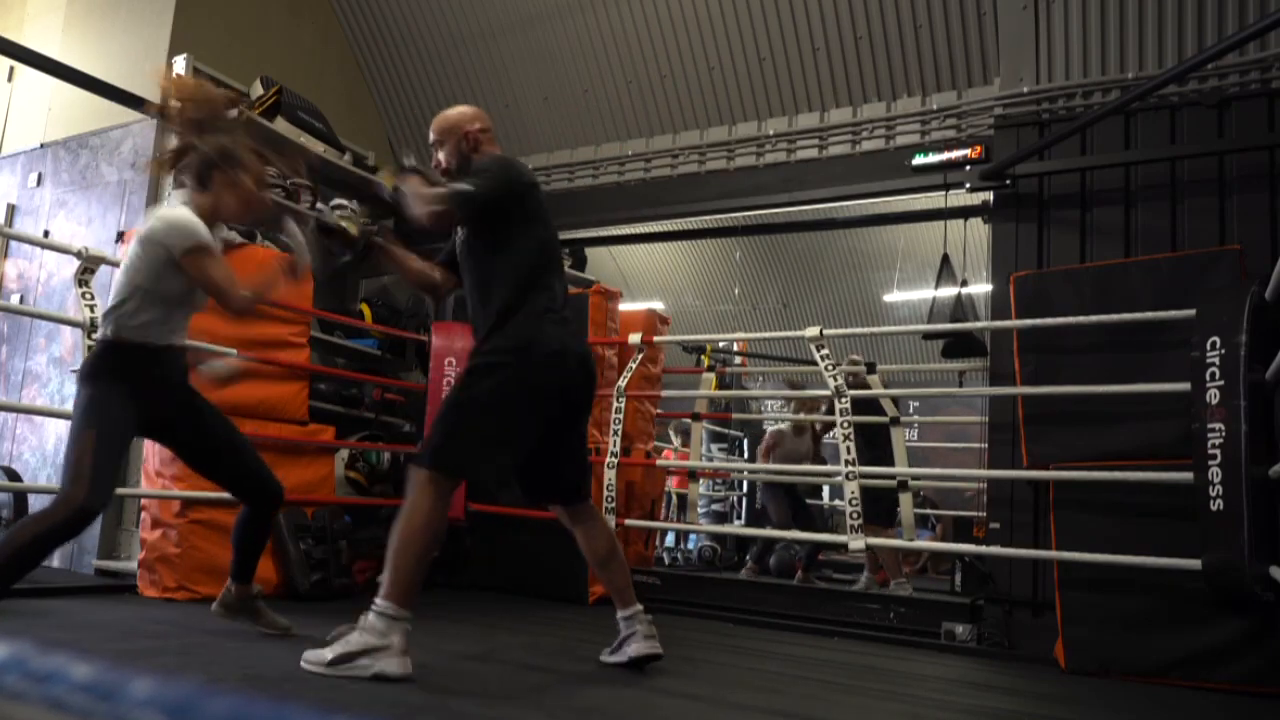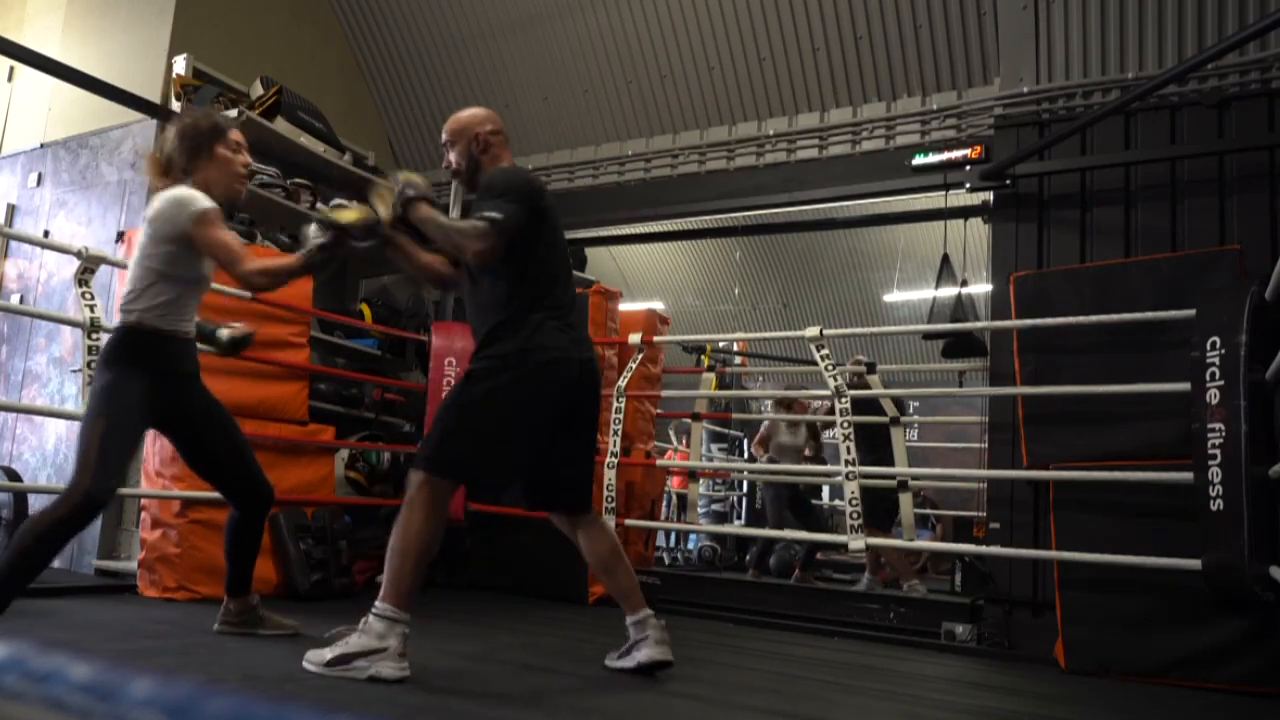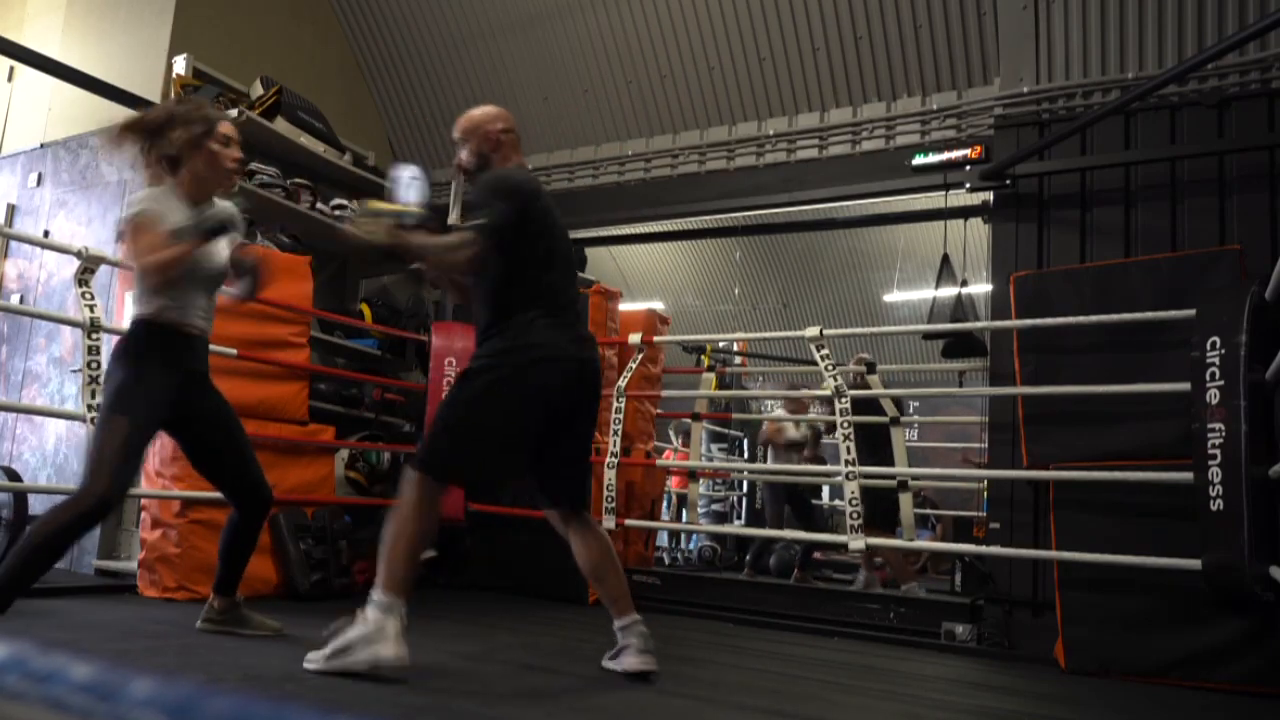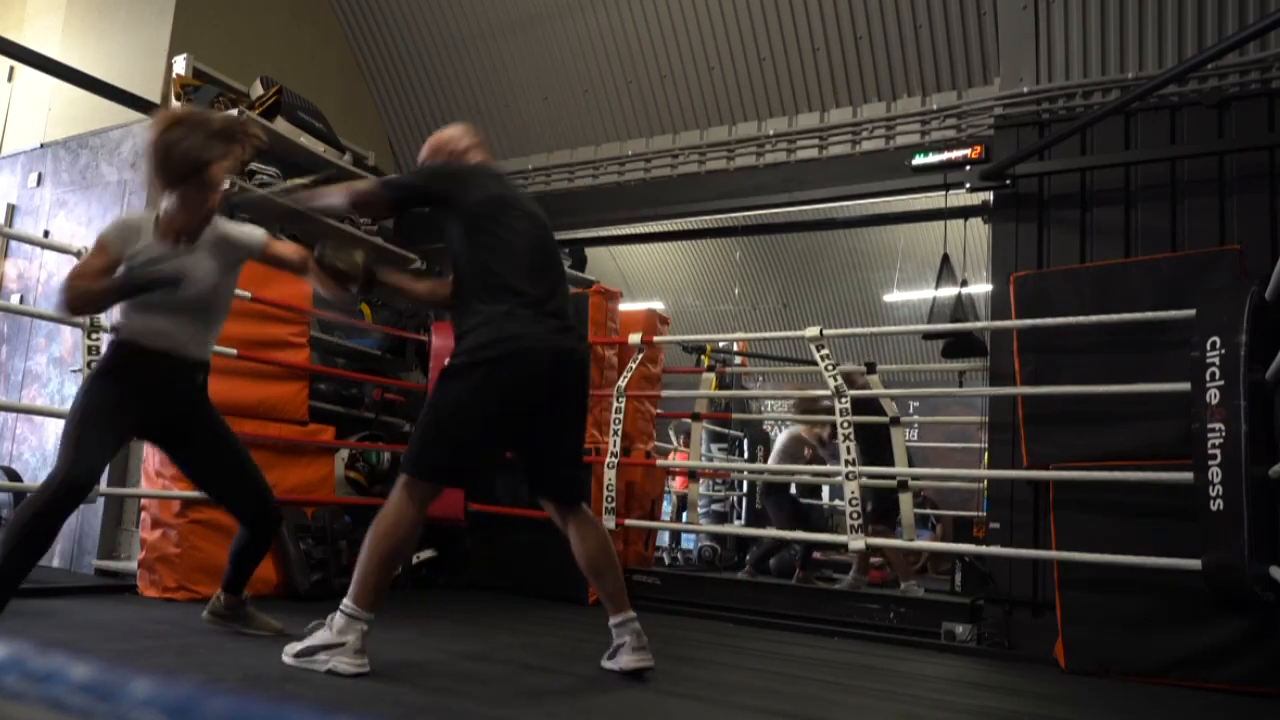
dt=0.3s
person 1, frame 1
left shoulder: (502, 172)
right shoulder: (483, 215)
left elbow: (431, 211)
right elbow: (438, 282)
left wrist: (408, 188)
right wrist: (378, 240)
left hip: (521, 358)
right hip: (565, 362)
left knee: (430, 478)
right knee: (571, 502)
left ankle: (382, 636)
right ankle: (636, 628)
person 1, frame 2
left shoulder: (510, 184)
right shoulder: (516, 196)
left elbow: (476, 247)
right elbow: (449, 276)
left wrist: (416, 209)
right wrist: (391, 234)
left hip: (521, 362)
right hip: (571, 367)
left knee: (429, 482)
right knee: (572, 510)
left ankle: (381, 639)
right ankle: (646, 632)
person 1, frame 3
left shoulder: (505, 185)
right shoulder: (530, 197)
left elbow: (464, 254)
right elbow: (469, 284)
left wrist: (398, 238)
right wrist: (411, 234)
left hip: (518, 361)
right hip: (574, 365)
left knee: (424, 479)
right knee: (567, 509)
left ankle: (381, 627)
right ankle: (633, 639)
person 1, frame 4
left shoulder: (459, 178)
right shoulder: (517, 208)
left elbow: (359, 198)
right elbow: (447, 293)
left wrist: (308, 200)
right wrist: (370, 273)
left hip: (501, 356)
right hip: (562, 359)
left knee: (415, 485)
right knee: (565, 505)
left ankle: (345, 635)
right ankle: (629, 637)
person 2, frame 1
left shoulder: (193, 224)
right shoulder: (179, 225)
right elbow: (237, 303)
right wrist: (291, 262)
left hip: (167, 384)
right hip: (118, 379)
left knee: (265, 491)
right knee: (78, 507)
left ankle: (240, 596)
person 2, frame 2
left shoulder: (203, 214)
right shoulder: (182, 203)
right elbow: (248, 272)
left wrist: (213, 332)
right wrist: (317, 252)
left hip: (179, 373)
right hip: (133, 365)
left knee: (255, 494)
right knee: (88, 495)
left ankle: (240, 607)
person 2, frame 3
left shoulder: (223, 214)
right shoulder: (149, 203)
left elbow: (250, 280)
right elbow: (156, 273)
left wrist: (243, 265)
right wrist: (204, 231)
left hip: (192, 371)
right hip: (147, 361)
left knee: (255, 497)
right knee: (99, 496)
left ankle: (223, 604)
person 2, frame 4
left shoulder: (233, 238)
right shoulder: (128, 228)
left elbow: (305, 261)
right elbow: (71, 299)
right wrist: (132, 285)
left hip: (184, 398)
right hip: (118, 379)
left knee: (264, 515)
right knee: (69, 484)
left ankle: (228, 602)
person 3, frame 1
left shoulder: (853, 393)
left hip: (877, 468)
right hip: (890, 467)
left knee: (875, 527)
right knee: (875, 525)
left ankle: (899, 585)
right ankle: (869, 579)
person 3, frame 2
left shoulder: (854, 394)
right shoulder: (887, 395)
left elbow: (828, 417)
left hip: (878, 470)
right hip: (893, 469)
left knee: (875, 530)
right knee: (876, 529)
left ankle: (912, 584)
right ankle: (871, 581)
person 3, frame 3
left shoulder: (856, 395)
right shoulder: (888, 396)
right hip: (891, 469)
left knee: (876, 532)
right knee: (874, 528)
left ankle: (910, 587)
right ankle: (867, 577)
person 3, frame 4
left shoulder: (857, 401)
right shoulder: (876, 401)
left knee: (878, 531)
right knee: (866, 526)
left ankle: (909, 586)
right ankle: (857, 577)
person 4, frame 1
left shoulder: (810, 433)
right shoulder: (779, 432)
left elbow: (812, 460)
right elbow: (762, 455)
left hip: (791, 489)
right hip: (772, 487)
left knee: (816, 533)
right knee: (783, 525)
left ankle: (804, 573)
right ankle: (752, 567)
person 4, frame 2
left shoulder: (807, 426)
right shoulder: (775, 423)
left elbow: (816, 455)
right elbow: (755, 446)
left wrist: (815, 434)
right wrist: (765, 458)
left hip: (794, 485)
right hip: (775, 483)
left knee: (817, 528)
right knee: (776, 527)
left ankle: (801, 573)
right ankle: (754, 572)
person 4, frame 3
left shoulder: (805, 425)
right shoulder: (780, 417)
left elbow: (808, 458)
right elbow: (764, 438)
left wrist: (815, 441)
right wrist: (793, 443)
left hip: (795, 482)
right hip: (776, 480)
left knee: (814, 527)
right knee: (774, 528)
left ankle: (801, 573)
right ankle: (749, 571)
person 4, frame 4
left shoulder: (799, 432)
right shoulder: (801, 429)
right elbow: (822, 441)
left hip: (781, 490)
right hip: (773, 489)
left knee: (813, 528)
left ankle: (802, 573)
right ankle: (750, 569)
